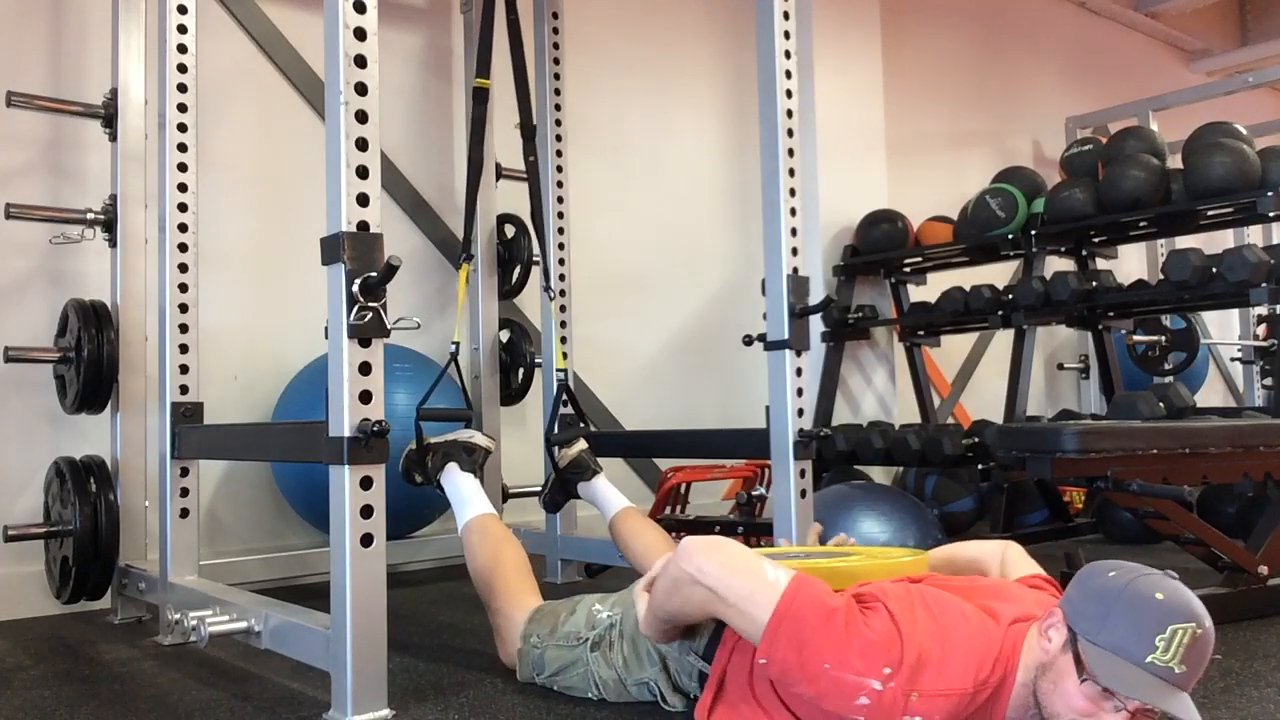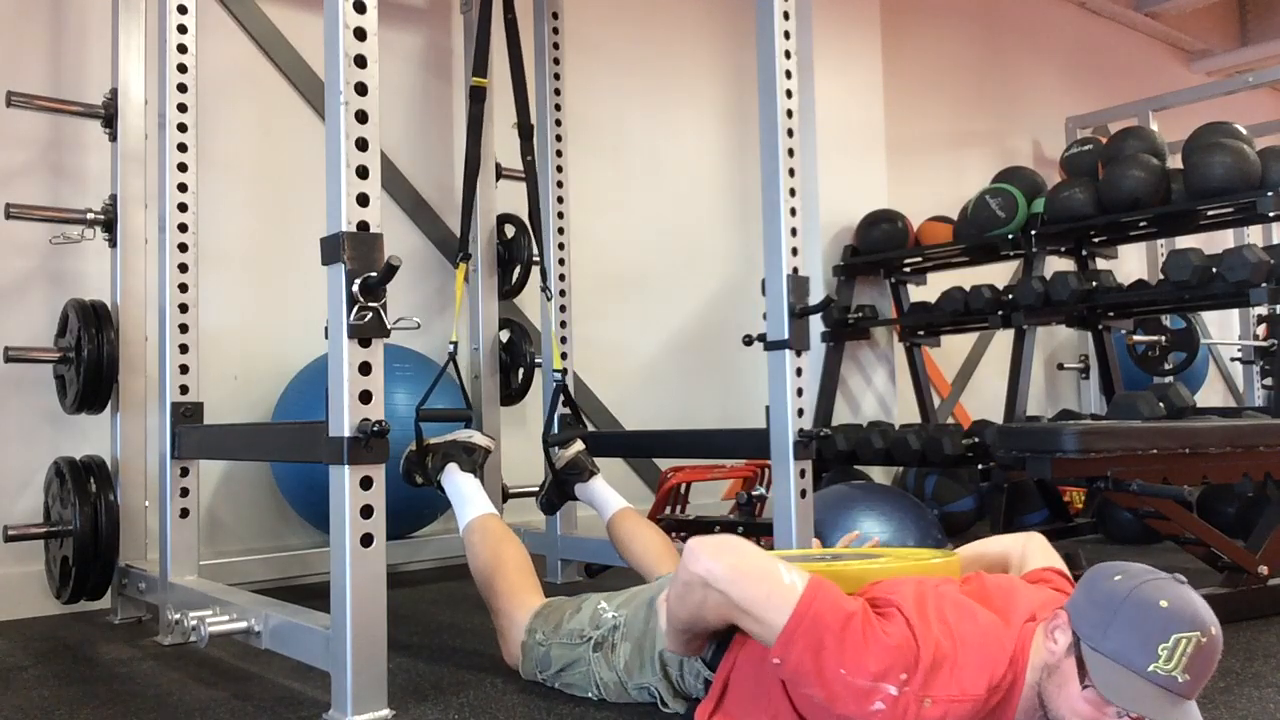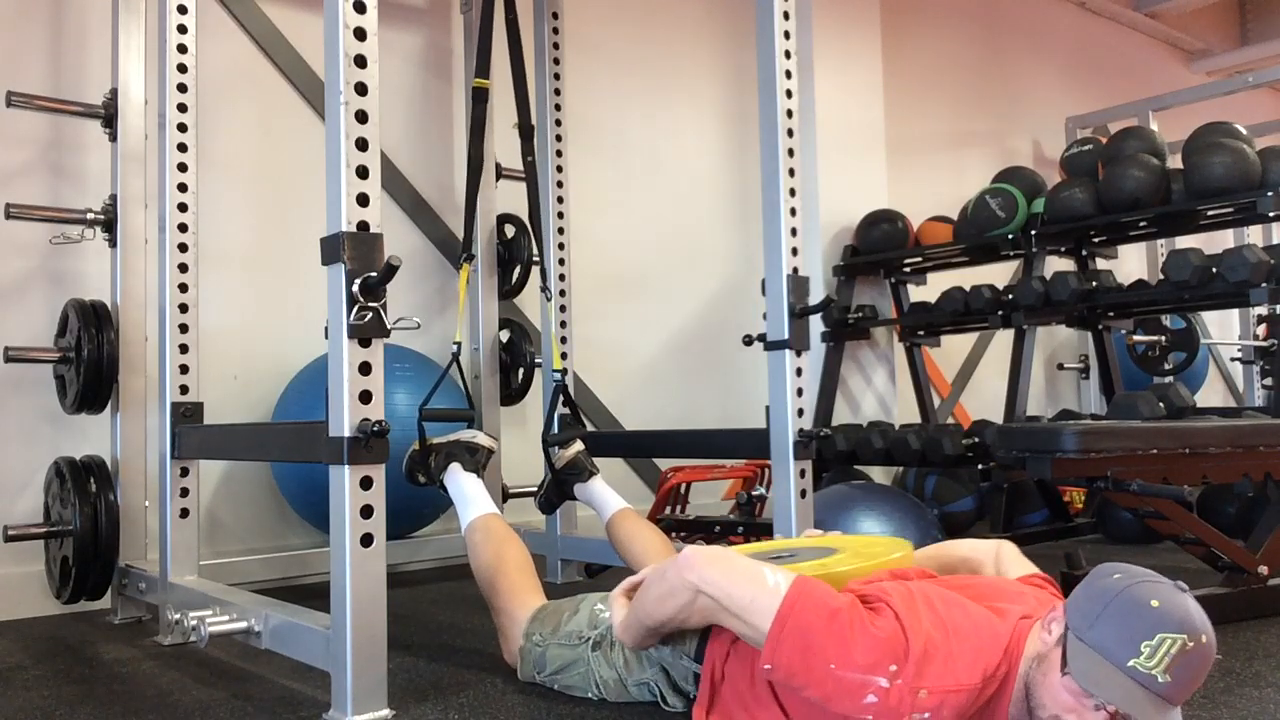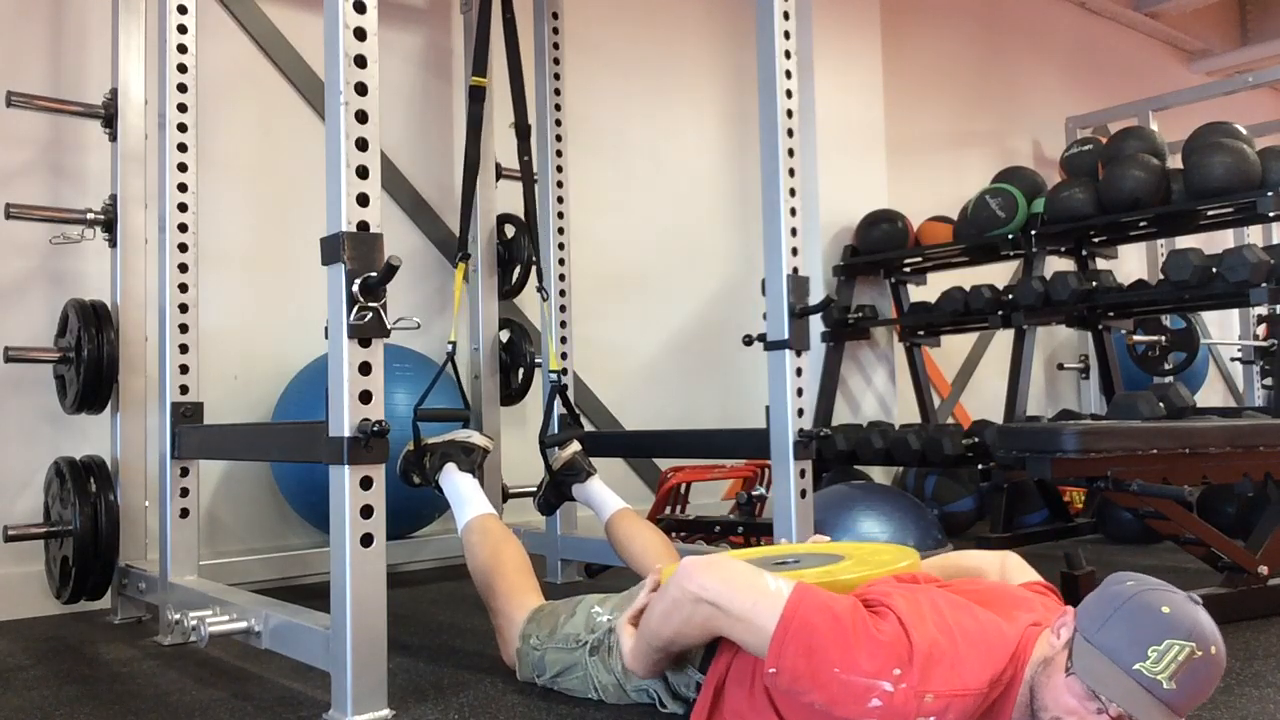
dt=0.5s
person 1, frame 1
left shoulder: (1046, 615)
left elbow: (1004, 553)
right elbow: (708, 561)
right wrist: (656, 616)
left hip: (790, 594)
right knee: (525, 638)
left ankle: (587, 476)
right ankle: (458, 472)
person 1, frame 2
left shoulder: (1060, 610)
left elbow: (1028, 545)
right elbow: (716, 563)
right wrist: (677, 631)
left hip: (770, 605)
left knee: (666, 573)
right knee: (527, 638)
left ankle: (581, 476)
right ankle: (459, 474)
person 1, frame 3
left shoulder: (1044, 612)
left elbow: (998, 552)
right elbow: (708, 574)
right wrist: (634, 622)
left hip: (771, 592)
right hip: (695, 649)
left knee: (665, 564)
right knee: (528, 639)
left ankle: (582, 476)
right ankle: (463, 473)
person 1, frame 4
left shoulder: (1047, 620)
left elbow: (1005, 563)
right elbow: (709, 586)
right wrist: (647, 653)
left hip: (778, 591)
left knee: (668, 575)
right knee: (526, 636)
left ankle: (577, 475)
right ankle: (458, 473)
